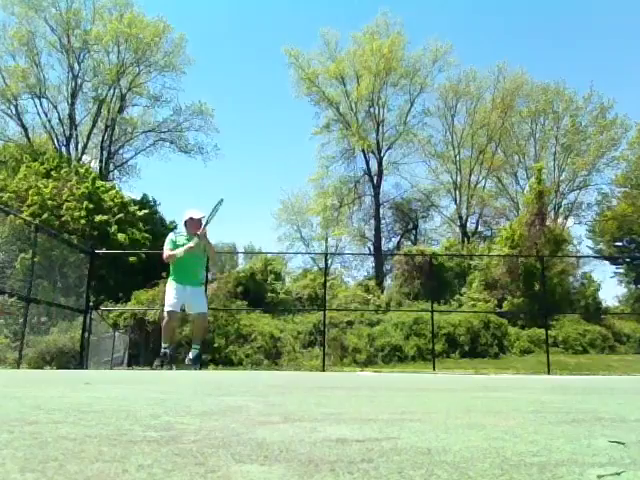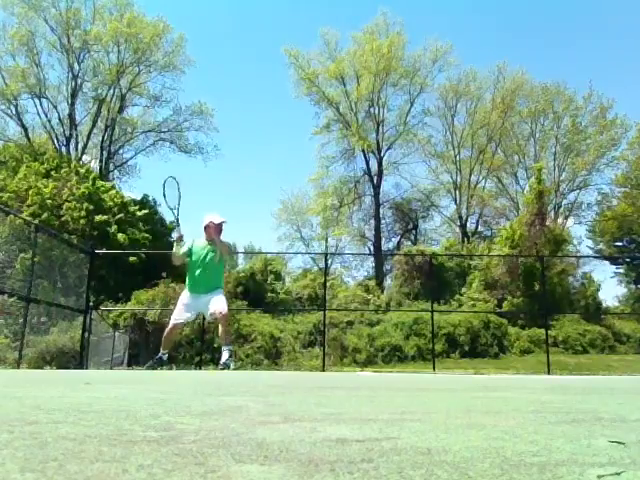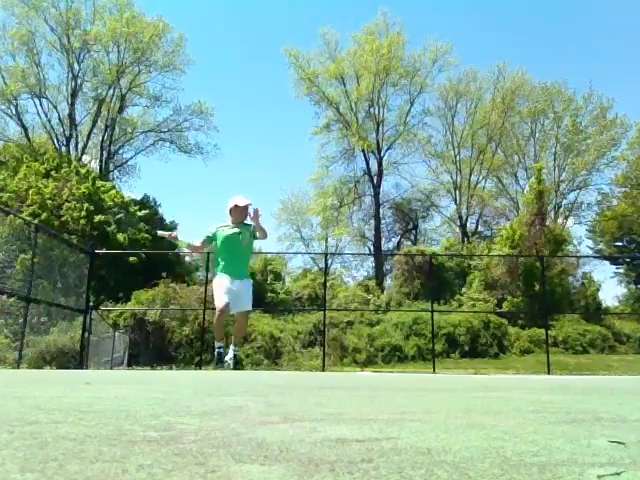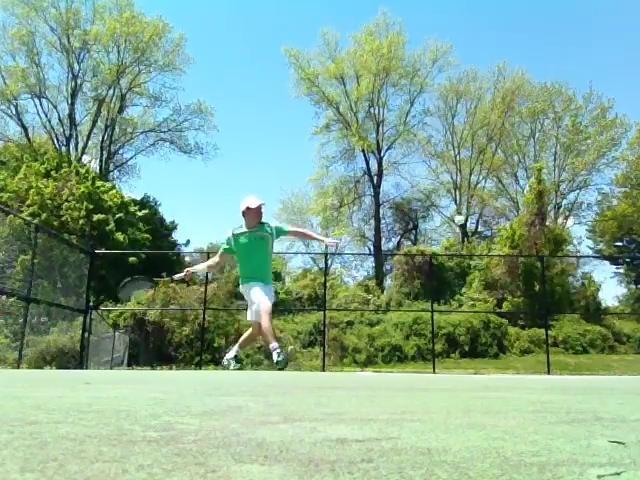
dt=0.3s
person 1, frame 1
left shoulder: (203, 241)
right shoulder: (174, 237)
left elbow: (212, 254)
right elbow: (166, 257)
left wrist: (204, 237)
right wrist: (185, 248)
left hip: (196, 286)
right hip: (176, 284)
left knee: (201, 318)
right knee: (170, 316)
left ankle: (194, 355)
right ankle: (165, 353)
person 1, frame 2
left shoulder: (222, 245)
right shoulder: (192, 244)
left elbow: (227, 253)
right elbow: (177, 261)
left wrist: (216, 238)
right wrist: (178, 246)
left hip: (213, 292)
right hip: (190, 294)
left knee: (223, 314)
right knee: (174, 327)
left ankle: (226, 357)
right ankle: (162, 356)
person 1, frame 3
left shoulder: (249, 228)
right shoulder: (218, 230)
left elbow: (263, 235)
right elbow: (198, 248)
left wrist: (256, 221)
right wrist: (178, 239)
left hip: (244, 280)
right hip: (223, 277)
left knee: (243, 315)
right knee: (222, 307)
left ankle: (233, 354)
right ankle: (219, 349)
person 1, frame 4
left shoulder: (269, 229)
right shoulder: (234, 236)
left elbow: (297, 232)
right elbow: (216, 262)
left wrist: (322, 239)
right wrist: (194, 269)
left hip: (267, 284)
right hip: (251, 284)
left knee: (257, 327)
right knee: (265, 310)
left ankle: (231, 356)
right ankle: (277, 353)
